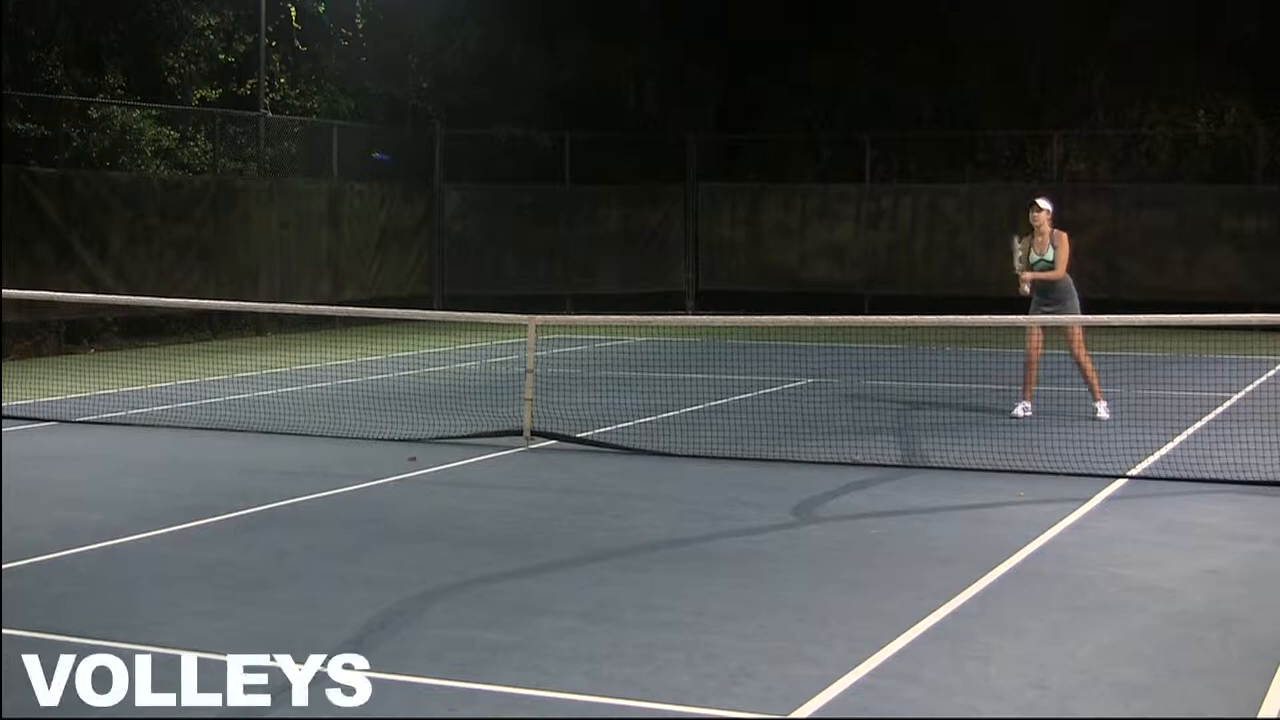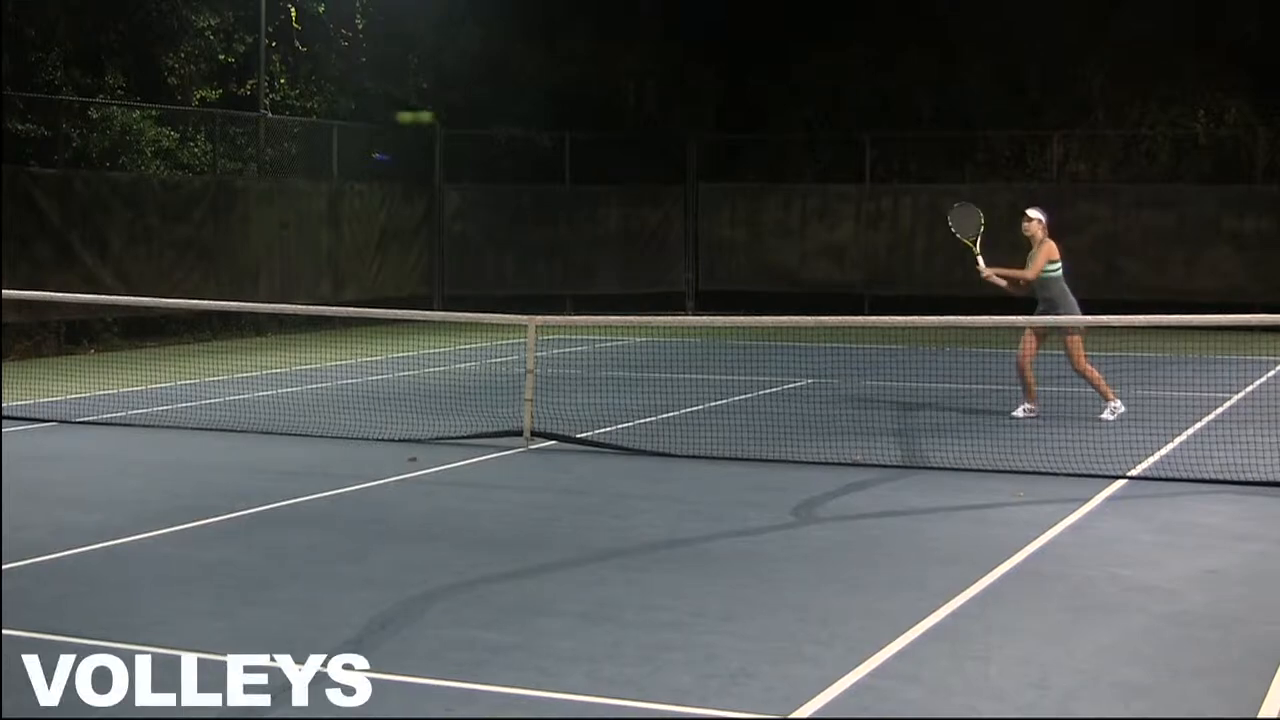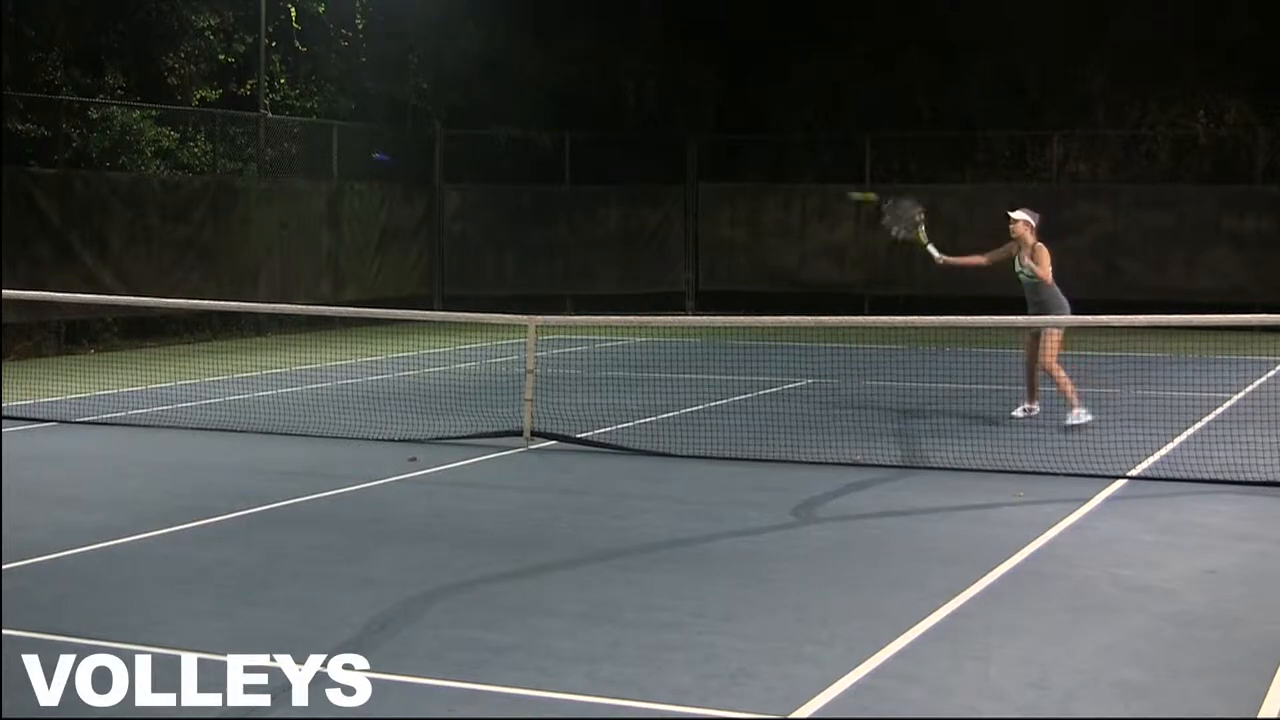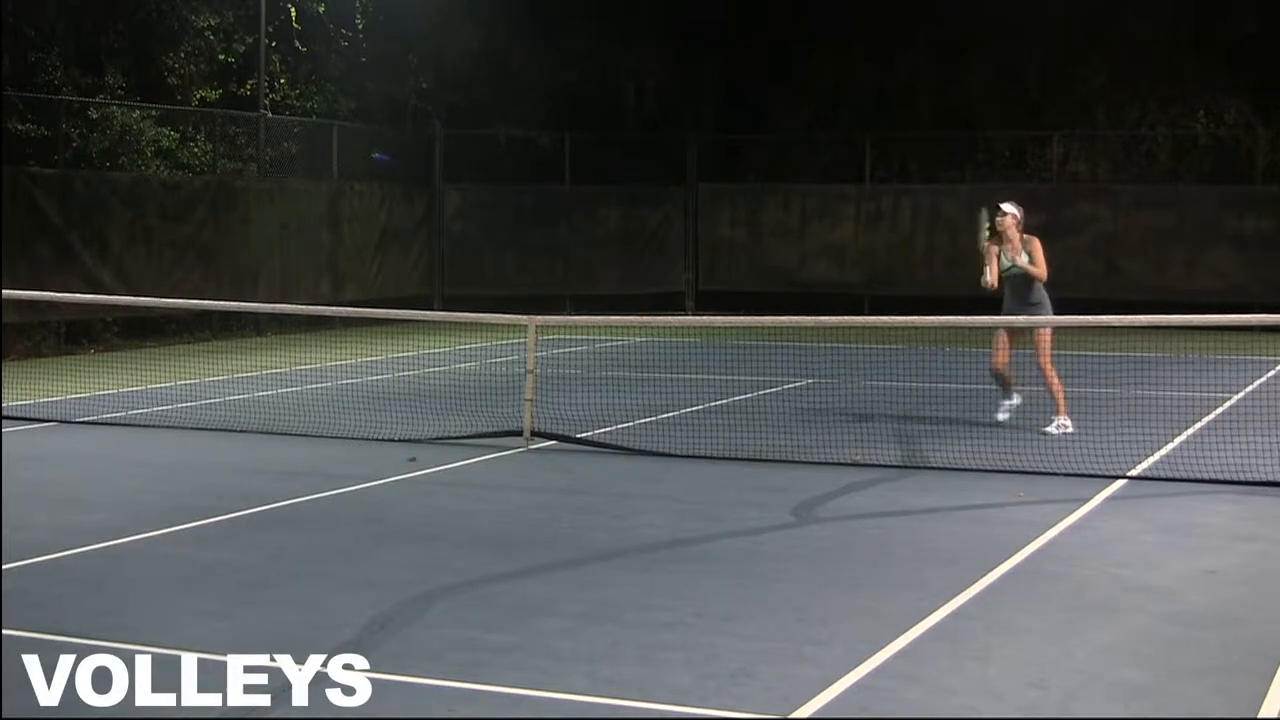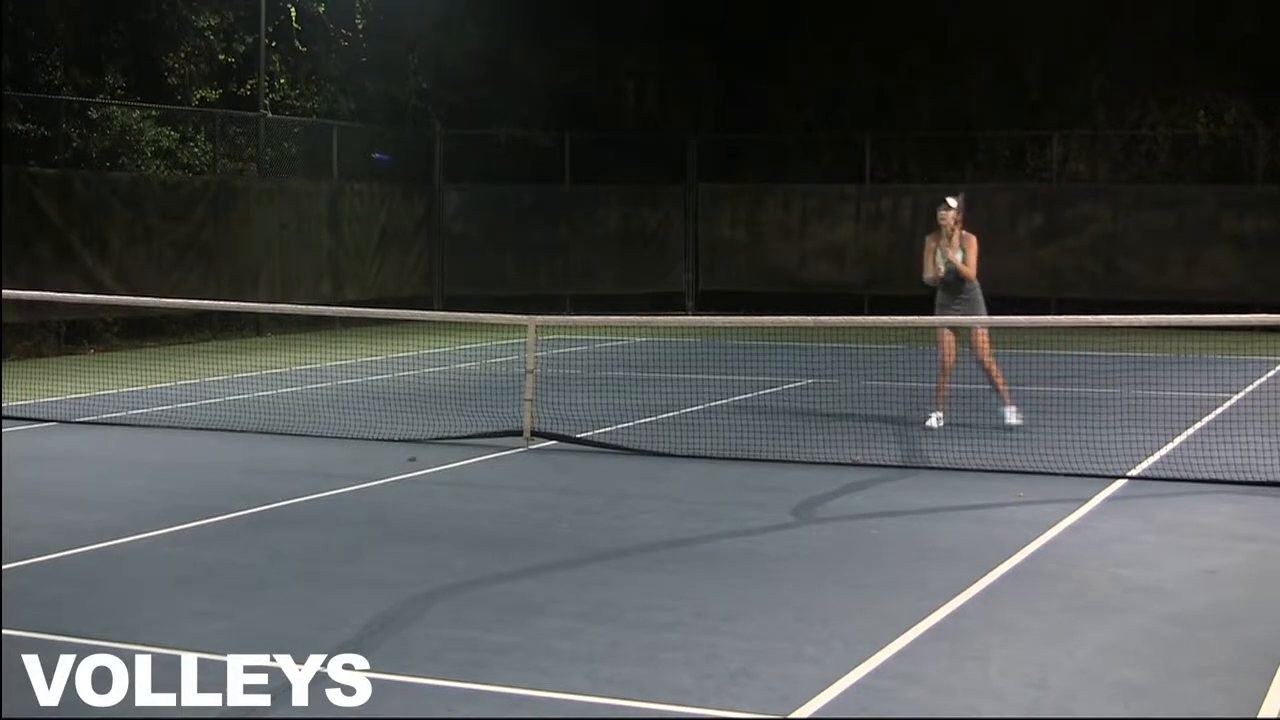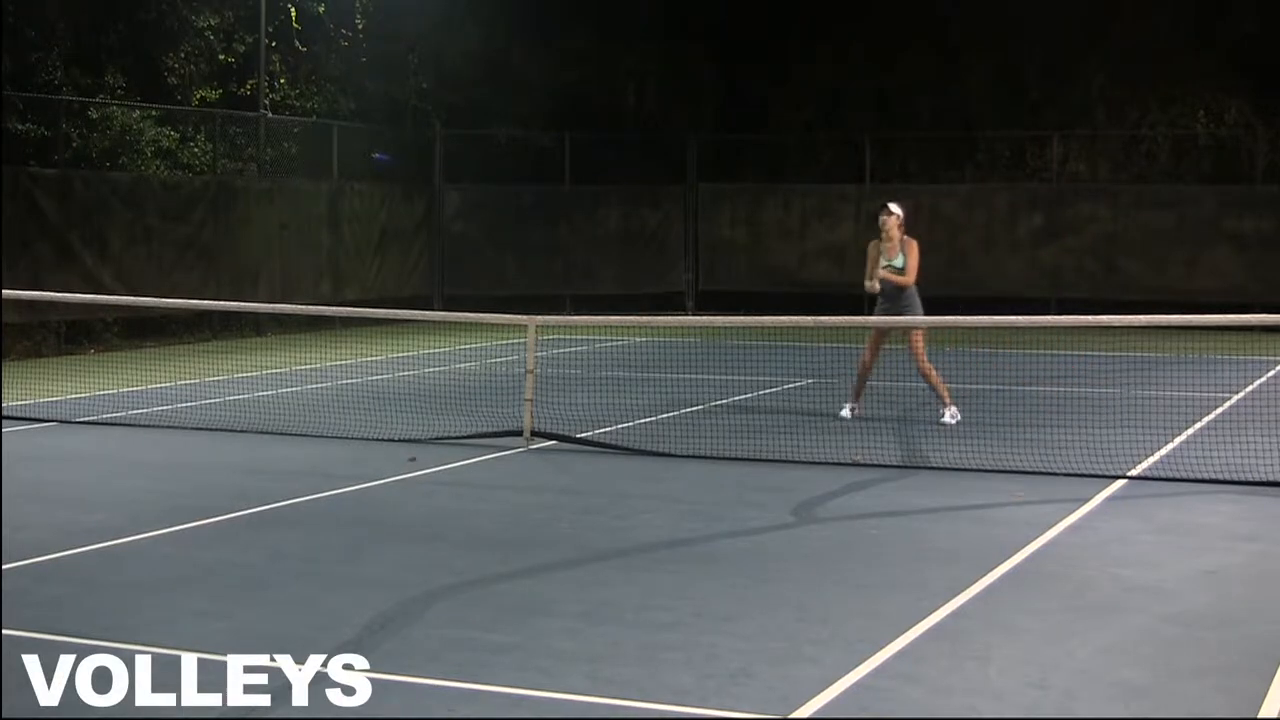
dt=0.4s
person 1, frame 1
left shoulder: (1060, 237)
right shoulder: (1025, 242)
left elbow: (1060, 273)
right elbow: (1027, 276)
left wrist: (1031, 275)
right wrist: (1024, 284)
left hip: (1065, 300)
right hip: (1040, 301)
left knee: (1079, 354)
right knee: (1031, 354)
left ankle: (1100, 402)
right ankle: (1026, 403)
person 1, frame 2
left shoulder: (1047, 245)
right shoulder: (1032, 252)
left elbow: (1030, 274)
right elbow: (1019, 288)
left wrist: (995, 271)
right wrist: (993, 278)
left hip: (1064, 309)
right hip: (1044, 310)
left knee: (1079, 365)
right knee: (1022, 360)
left ankle: (1113, 402)
right ankle: (1031, 404)
person 1, frame 3
left shoulder: (1039, 248)
right shoulder: (1014, 247)
left elbow: (1048, 280)
right elbow: (983, 260)
left wrist: (1034, 265)
right wrist: (947, 260)
left hip: (1055, 312)
right hip: (1036, 312)
left knee: (1048, 363)
right knee: (1030, 364)
left ankle: (1077, 409)
right ankle: (1031, 404)
person 1, frame 4
left shoulder: (1032, 242)
right shoulder: (993, 245)
left elbow: (1043, 276)
right elbow: (993, 282)
left wrist: (1021, 263)
right wrist: (988, 281)
left hip: (1037, 307)
right hip: (1011, 308)
left knee: (1044, 365)
right knee: (997, 366)
left ankle: (1062, 418)
right ankle: (1010, 397)
person 1, frame 5
left shoulder: (969, 240)
right shoulder: (932, 240)
left elbow: (971, 274)
right elbow: (928, 279)
left wrist: (953, 260)
right wrist: (936, 274)
left hip: (971, 303)
right hip: (946, 303)
left knee: (985, 360)
right knee: (945, 361)
left ankle: (1008, 405)
right ankle: (938, 412)
person 1, frame 6
left shoulder: (910, 245)
right shoulder: (874, 245)
left elbow: (910, 280)
right elbow: (870, 280)
left wrist: (885, 274)
right wrist: (871, 284)
left hip: (908, 306)
right hip: (884, 306)
left knee: (921, 363)
right knee: (866, 361)
left ankle: (949, 407)
right ankle: (854, 404)
